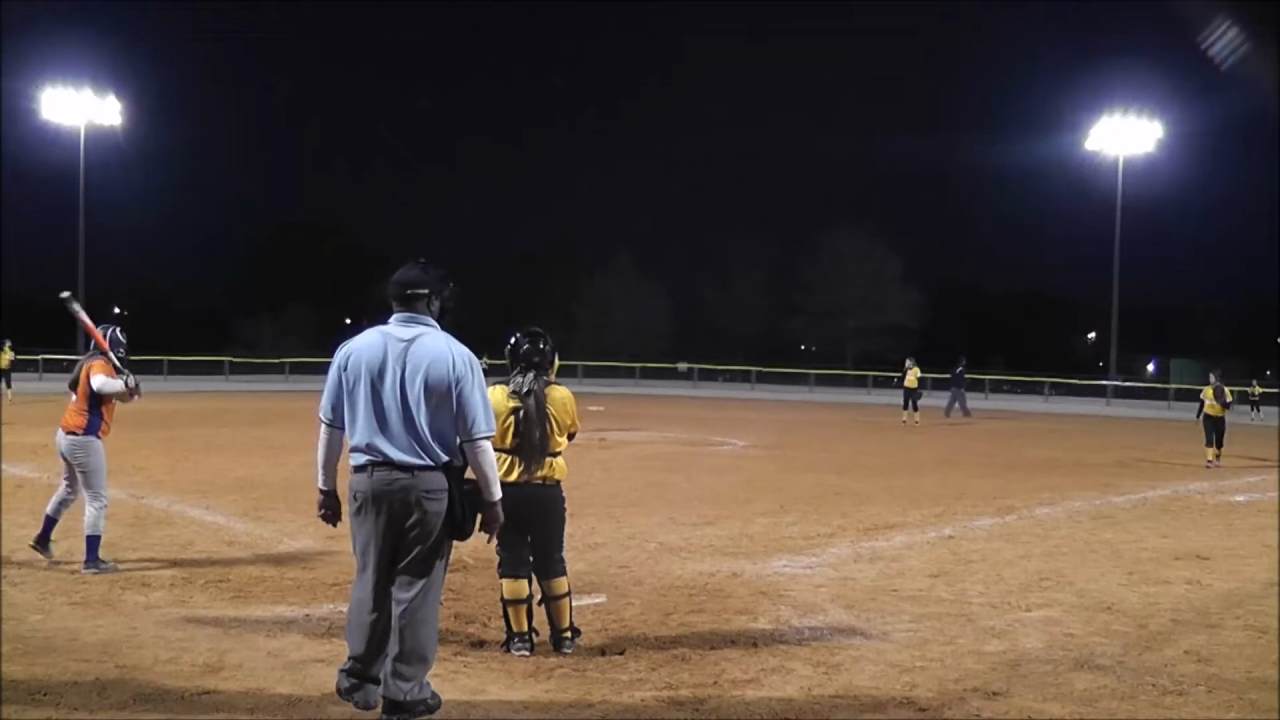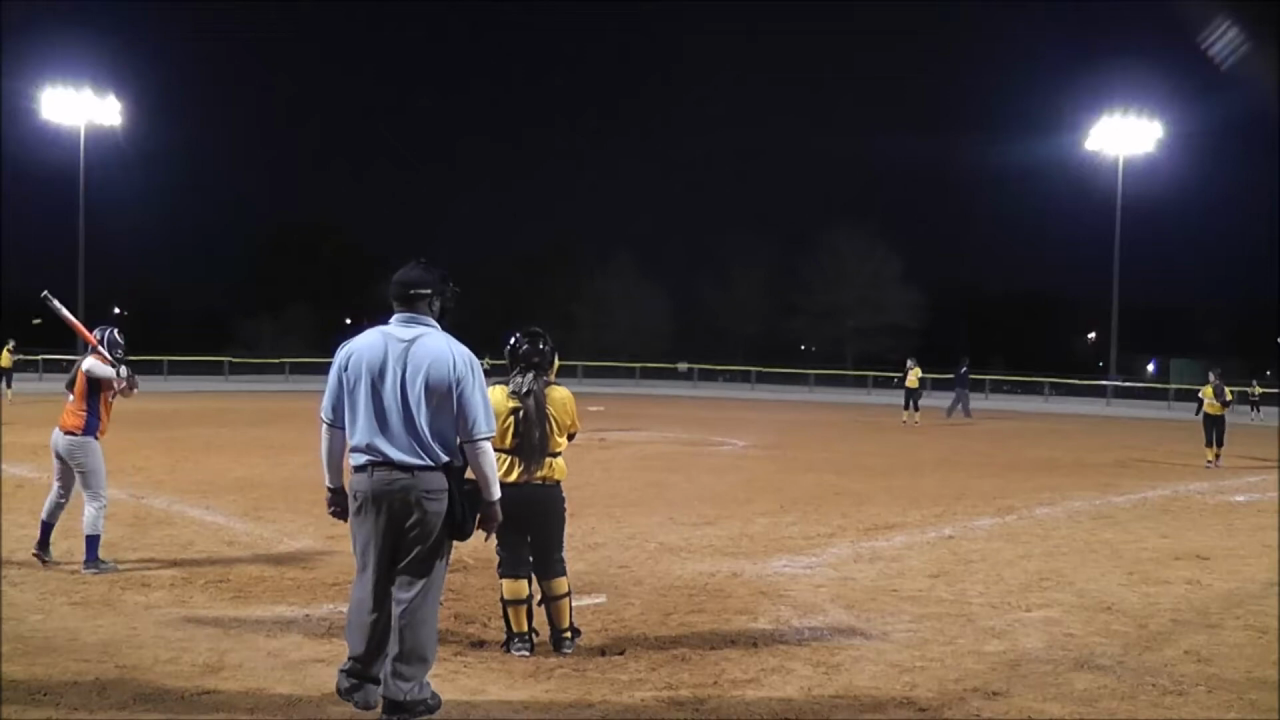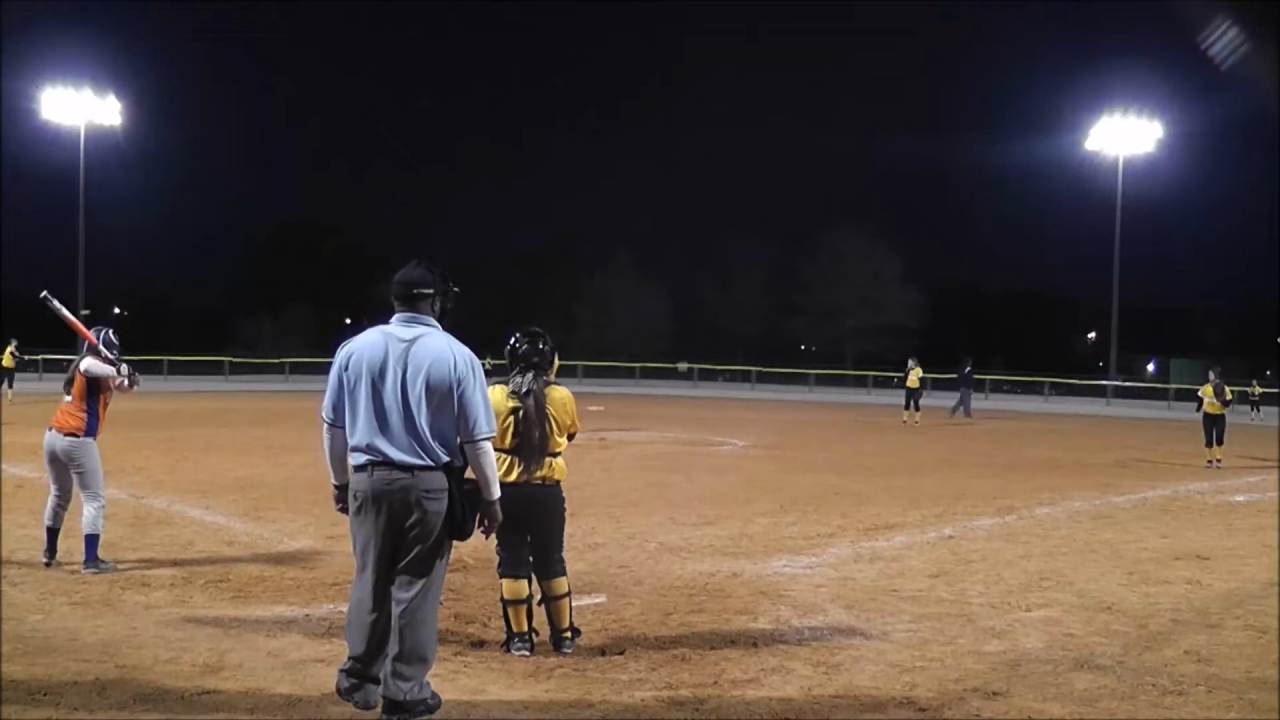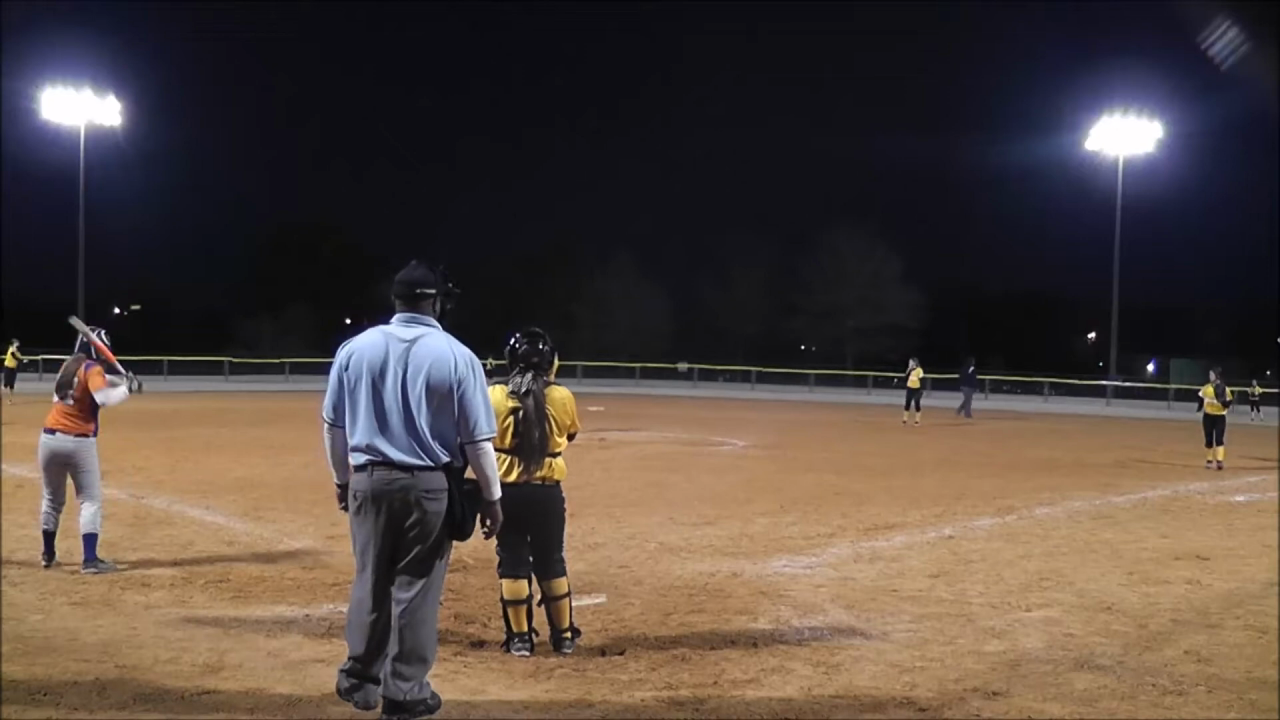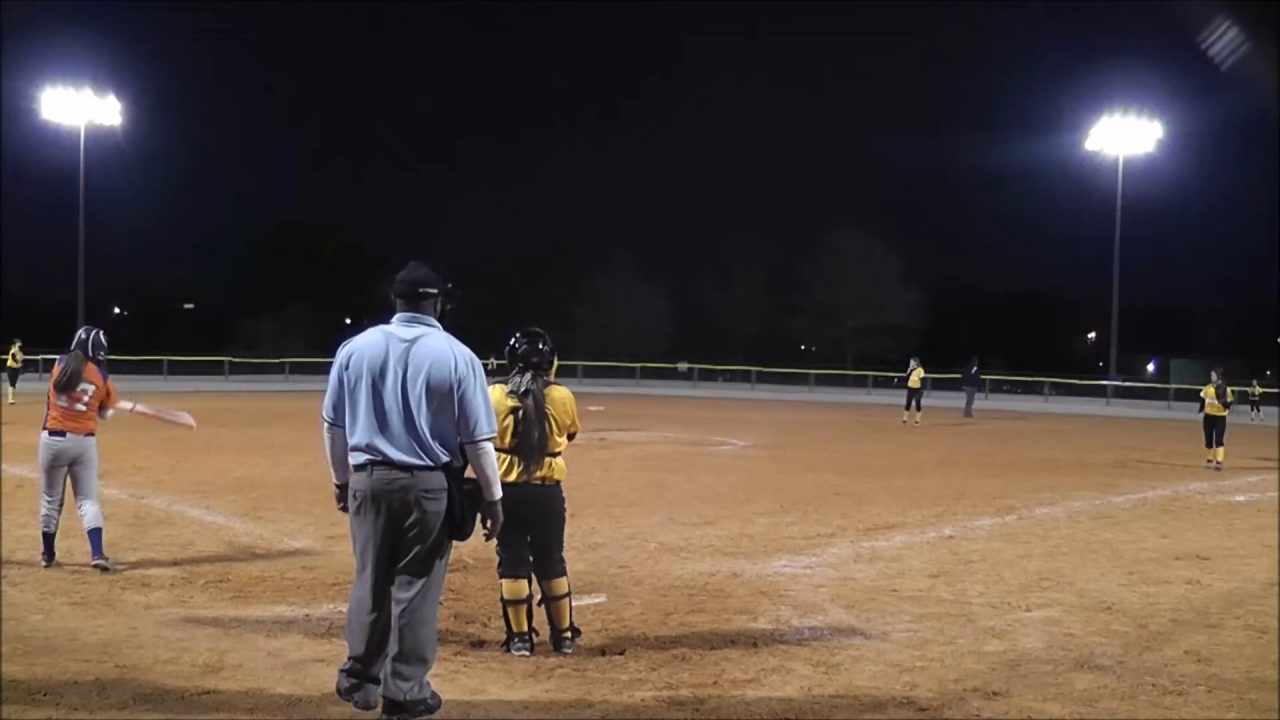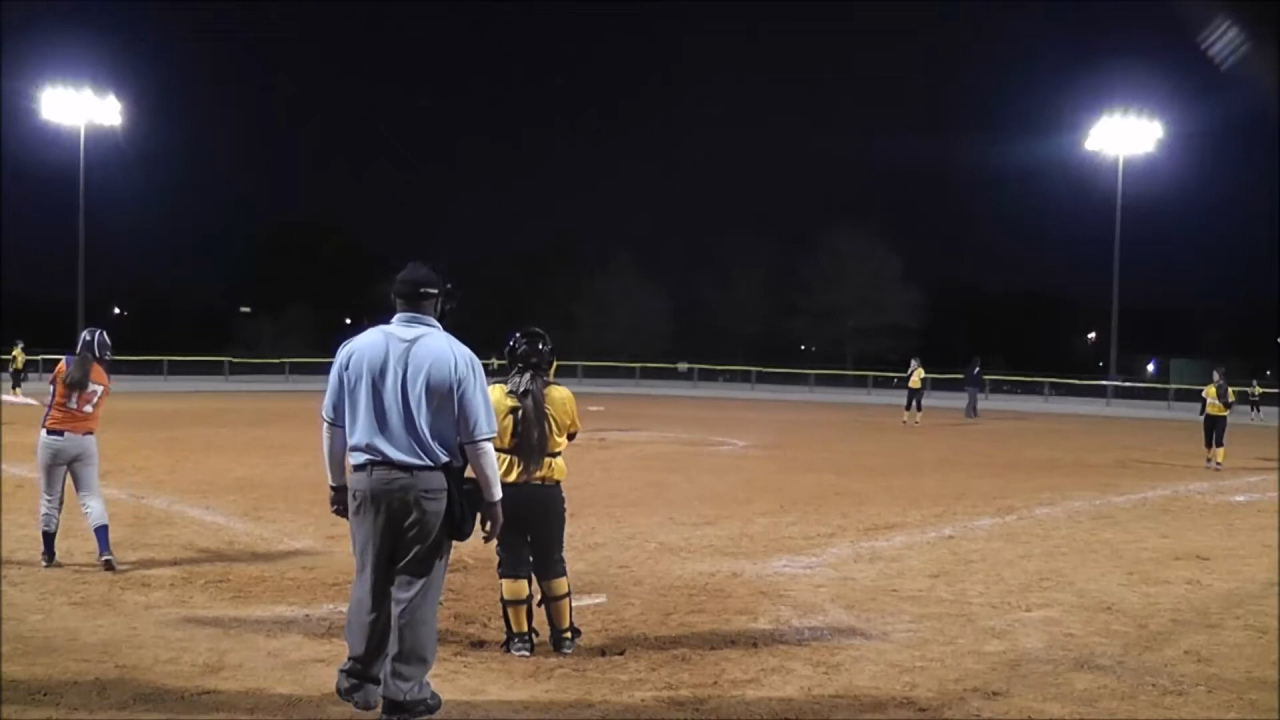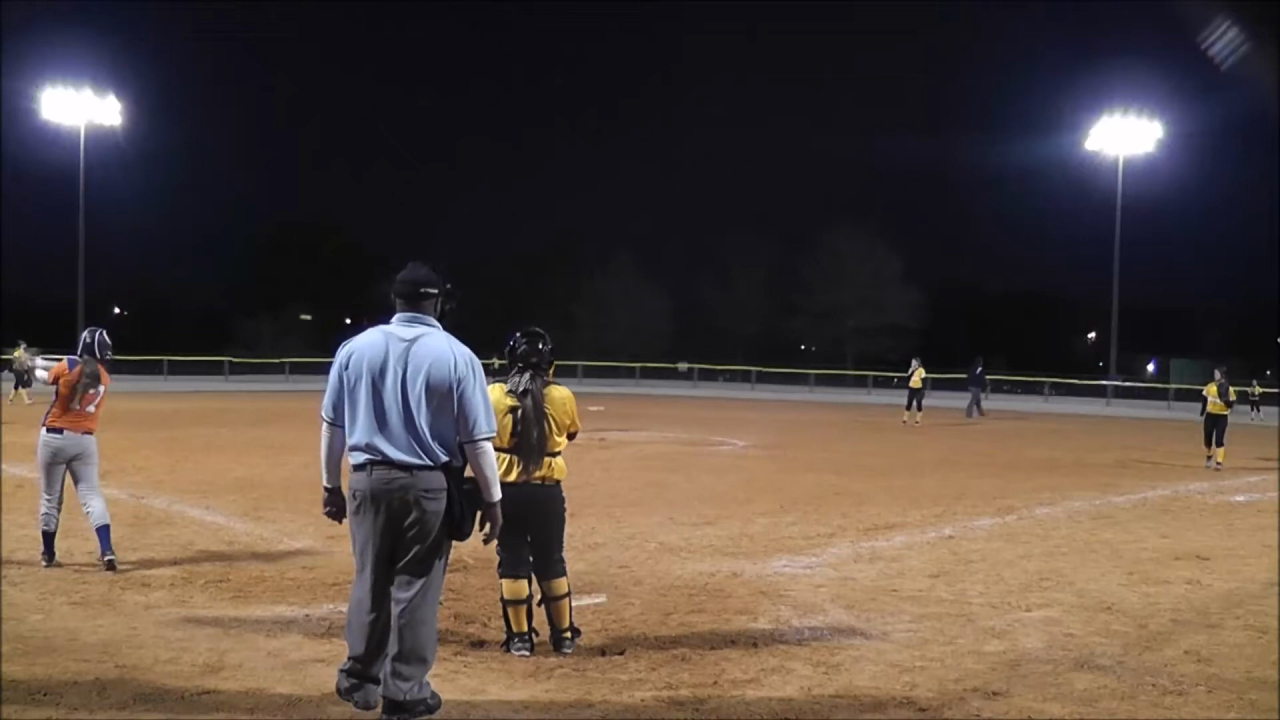
dt=0.1s
person 1, frame 1
left shoulder: (354, 349)
right shoulder: (456, 355)
left elbow: (331, 427)
right elbow: (477, 439)
left wrist: (328, 488)
right wrist: (492, 499)
left hip: (369, 482)
right hip: (429, 486)
left knee: (370, 582)
right knee: (417, 586)
left ankle: (361, 681)
person 1, frame 2
left shoulder: (354, 349)
right shoulder: (456, 356)
left elbow: (333, 428)
right elbow: (477, 439)
left wrist: (334, 486)
right wrist: (491, 499)
left hip: (369, 482)
right hip: (429, 486)
left knee: (370, 582)
right knee: (416, 587)
left ankle: (361, 681)
person 1, frame 3
left shoulder: (354, 348)
right shoulder: (457, 356)
left elbow: (333, 427)
right elbow: (477, 439)
left wrist: (341, 482)
right wrist: (491, 497)
left hip: (370, 481)
right hip: (429, 486)
left knee: (370, 582)
right knee: (416, 587)
left ankle: (361, 680)
person 1, frame 4
left shoulder: (355, 348)
right shoulder: (457, 356)
left elbow: (333, 427)
right elbow: (477, 440)
left wrist: (343, 480)
right wrist: (491, 498)
left hip: (370, 481)
right hip: (428, 486)
left knee: (370, 582)
right knee: (416, 587)
left ankle: (361, 680)
person 1, frame 5
left shoulder: (355, 348)
right shoulder: (457, 356)
left elbow: (333, 426)
right elbow: (478, 440)
left wrist: (342, 481)
right wrist: (492, 497)
left hip: (369, 481)
right hip: (428, 485)
left knee: (370, 582)
right knee: (415, 587)
left ankle: (360, 681)
person 1, frame 6
left shoulder: (355, 348)
right shoulder: (458, 356)
left elbow: (333, 426)
right elbow: (478, 440)
left wrist: (338, 483)
right wrist: (492, 499)
left hip: (369, 481)
right hip: (428, 485)
left knee: (370, 582)
right knee: (415, 587)
left ankle: (360, 680)
person 1, frame 7
left shoulder: (355, 348)
right shoulder: (457, 355)
left elbow: (332, 425)
right elbow: (477, 440)
left wrist: (331, 484)
right wrist: (491, 499)
left hip: (369, 480)
right hip: (428, 485)
left knee: (370, 582)
right knee: (415, 587)
left ankle: (360, 681)
person 2, frame 1
left shoulder: (494, 396)
right shoulder: (562, 397)
left hip: (506, 491)
right hip: (547, 491)
left knee: (512, 562)
right knee: (552, 562)
left ankle: (520, 638)
right ankle: (563, 635)
person 2, frame 2
left shoulder: (494, 397)
right shoulder: (562, 398)
left hip: (506, 491)
right hip: (547, 492)
left knee: (512, 562)
right knee: (552, 562)
left ankle: (520, 638)
right ankle: (563, 635)
person 2, frame 3
left shoulder: (494, 396)
right shoulder: (562, 397)
left hip: (506, 490)
right hip: (547, 491)
left knee: (513, 562)
right knee: (551, 562)
left ankle: (520, 637)
right ankle: (564, 635)
person 2, frame 4
left shoulder: (494, 396)
right shoulder: (562, 397)
left hip: (506, 491)
right hip: (547, 491)
left knee: (513, 563)
right knee: (552, 562)
left ankle: (520, 638)
right ankle: (564, 635)
person 2, frame 5
left shoulder: (494, 395)
right shoulder: (562, 397)
right elbow: (571, 434)
left hip: (506, 490)
right hip: (547, 491)
left knee: (512, 562)
right knee: (551, 562)
left ankle: (520, 638)
right ankle: (563, 635)
person 2, frame 6
left shoulder: (493, 396)
right shoulder: (562, 397)
right elbow: (571, 434)
left hip: (506, 491)
right hip: (547, 491)
left knee: (513, 562)
right knee: (551, 562)
left ankle: (520, 638)
right ankle: (563, 635)
person 2, frame 7
left shoulder: (493, 395)
right shoulder: (562, 397)
right elbow: (571, 433)
left hip: (506, 490)
right hip: (546, 491)
left knee: (512, 562)
right knee: (551, 562)
left ankle: (519, 638)
right ankle: (563, 635)
person 3, frame 1
left shoulder: (96, 365)
right shoulder: (101, 363)
left elbow: (123, 395)
right elbow: (101, 386)
left wrist: (129, 386)
right wrist: (126, 383)
left hip: (65, 436)
right hip: (84, 440)
left knee: (69, 488)
right knee: (96, 500)
left ankle: (42, 539)
right ankle: (91, 560)
person 3, frame 2
left shoulder: (102, 366)
right shoulder: (96, 361)
left elbow: (125, 391)
right elbow: (89, 366)
left wrist: (127, 380)
right wrist: (117, 373)
left hip: (62, 436)
right hip: (81, 440)
left knee: (61, 491)
right knee: (95, 500)
left ankle: (43, 545)
right ankle: (91, 560)
person 3, frame 3
left shoulder: (82, 363)
right shoulder: (94, 365)
left elbow: (117, 384)
right elbow: (88, 367)
left wrist: (125, 377)
right wrist: (118, 372)
left hip: (54, 437)
right hip: (79, 442)
left knee: (59, 496)
right knee: (94, 501)
left ankle: (50, 552)
right ankle: (91, 560)
person 3, frame 4
left shoulder: (70, 364)
right shoulder: (93, 369)
right elbow: (103, 399)
left wrist: (123, 384)
right wrist: (126, 389)
left hip: (49, 439)
right hip: (79, 443)
left knee: (51, 499)
right knee: (90, 502)
left ankle: (48, 554)
right ankle: (90, 560)
person 3, frame 5
left shoulder: (62, 362)
right shoulder: (102, 377)
right elbow: (105, 415)
left hip: (53, 439)
right hip: (84, 443)
left knee: (50, 500)
right knee: (88, 500)
left ankle: (48, 554)
right ankle: (98, 553)
person 3, frame 6
left shoulder: (66, 365)
right shoulder: (104, 378)
left elbow: (55, 385)
left hip: (52, 439)
right hip: (83, 442)
left knee: (50, 499)
right knee: (91, 498)
left ankle: (48, 554)
right ankle: (104, 550)
person 3, frame 7
left shoulder: (69, 368)
right shoulder: (104, 377)
left elbow: (46, 376)
left wrist: (34, 367)
right wrist: (42, 363)
left hip: (54, 437)
right hip: (84, 440)
left knee: (51, 498)
right knee: (91, 497)
left ankle: (48, 555)
right ankle: (107, 550)
